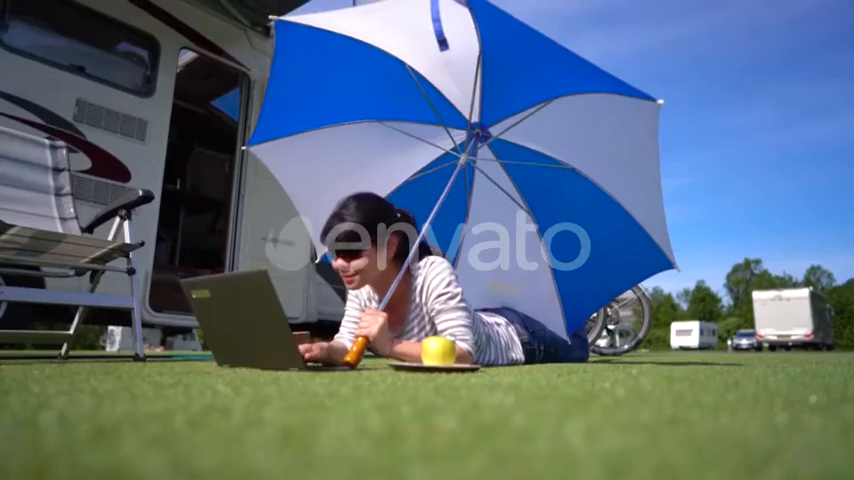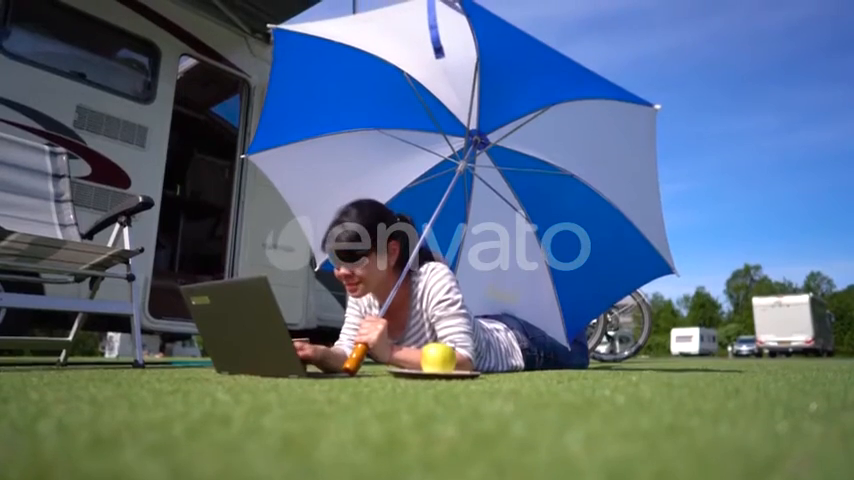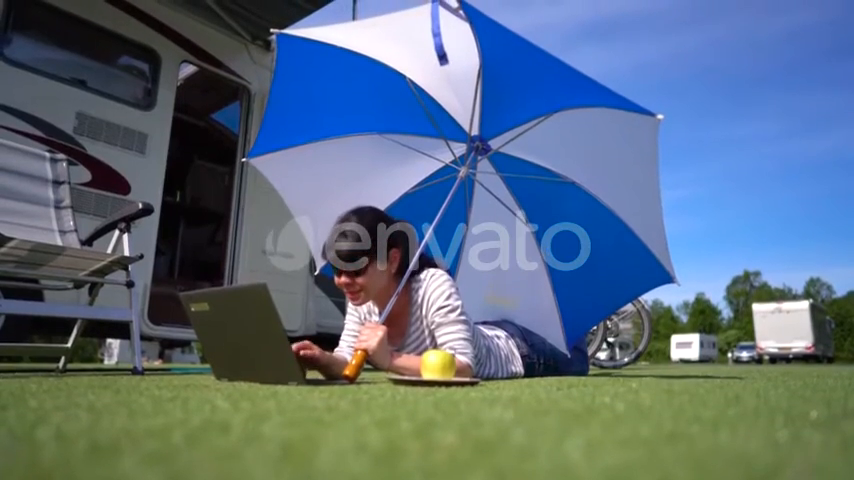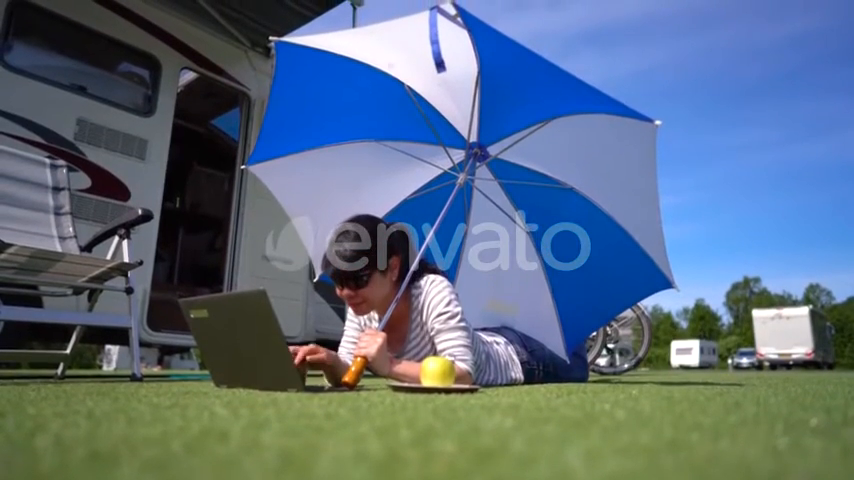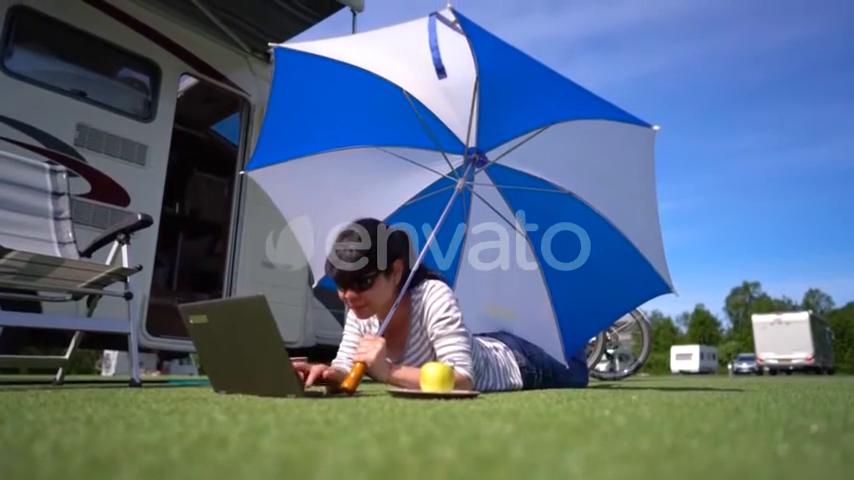
dt=0.5s
person 1, frame 1
left shoulder: (434, 273)
right shoulder: (361, 288)
left elbow: (463, 354)
right elbow: (346, 349)
left wrist: (391, 347)
right wrist: (325, 351)
left hip: (516, 339)
person 1, frame 2
left shoulder: (433, 279)
right shoulder: (361, 295)
left elbow: (463, 360)
right elbow: (344, 356)
left wrist: (390, 353)
right wrist: (321, 355)
left hip: (515, 345)
person 1, frame 3
left shoulder: (434, 286)
right shoulder: (361, 301)
left elbow: (463, 367)
right elbow: (345, 363)
left wrist: (390, 360)
right wrist: (325, 361)
left hip: (514, 351)
person 1, frame 4
left shoulder: (433, 291)
right shoulder: (360, 308)
left elbow: (463, 374)
right elbow: (346, 373)
left wrist: (390, 366)
right wrist: (330, 363)
left hip: (515, 358)
person 1, frame 5
left shoulder: (433, 296)
right shoulder: (359, 313)
left elbow: (462, 380)
right elbow: (343, 372)
left wrist: (389, 372)
right wrist: (328, 374)
left hip: (514, 363)
